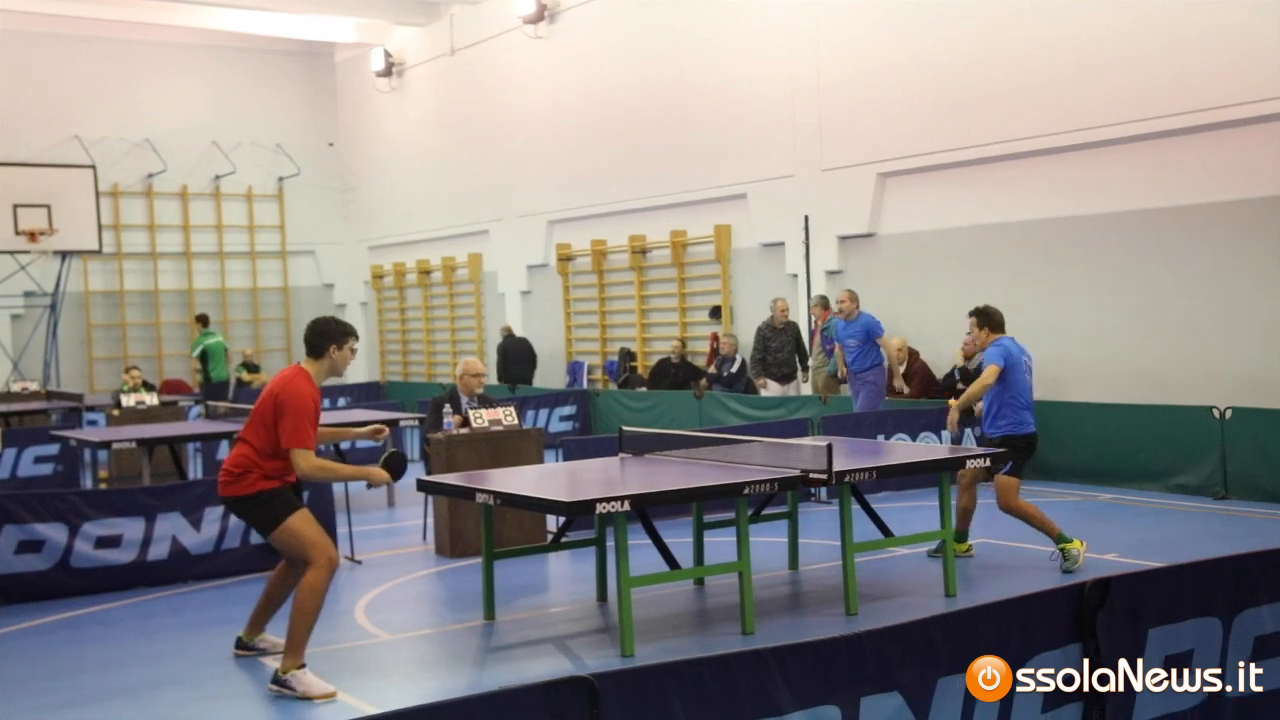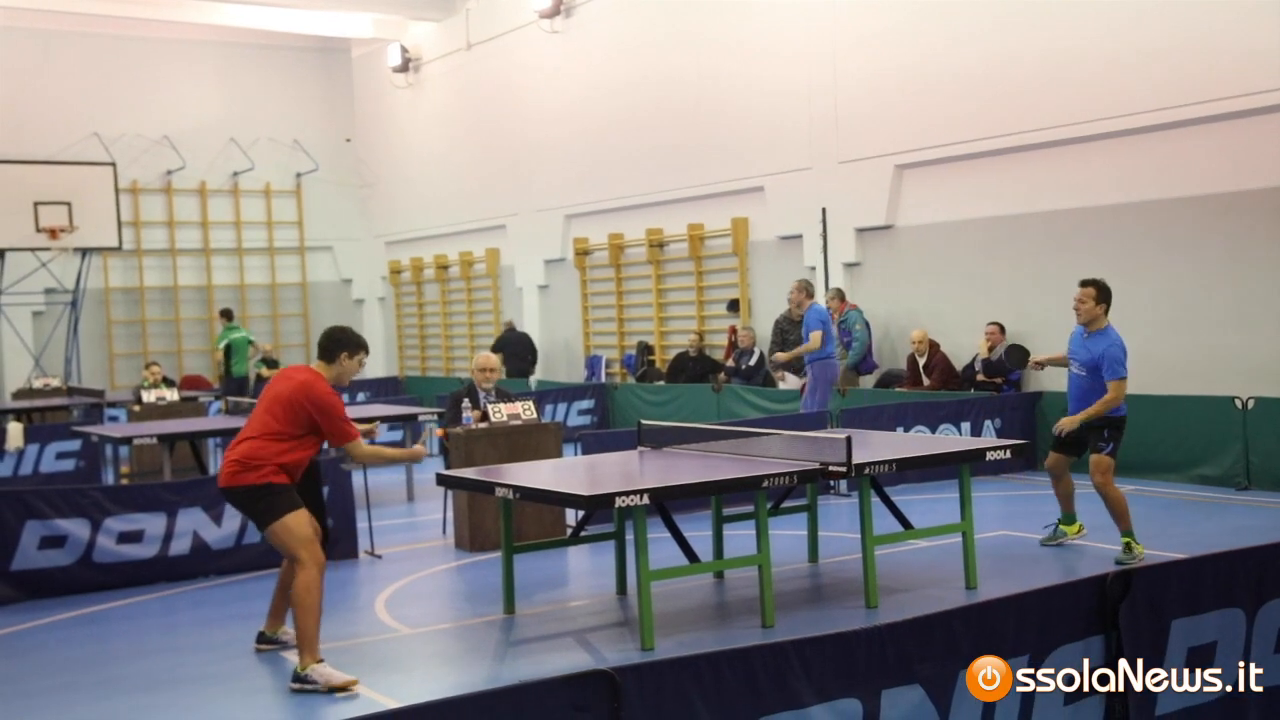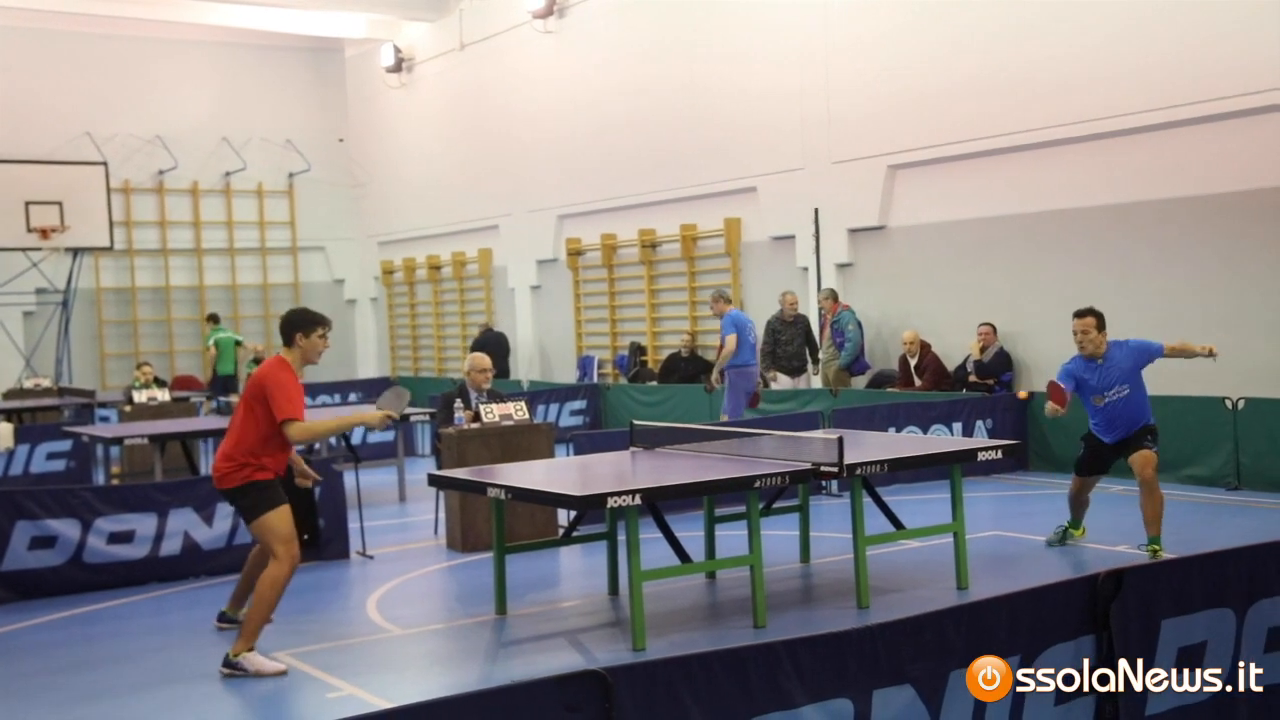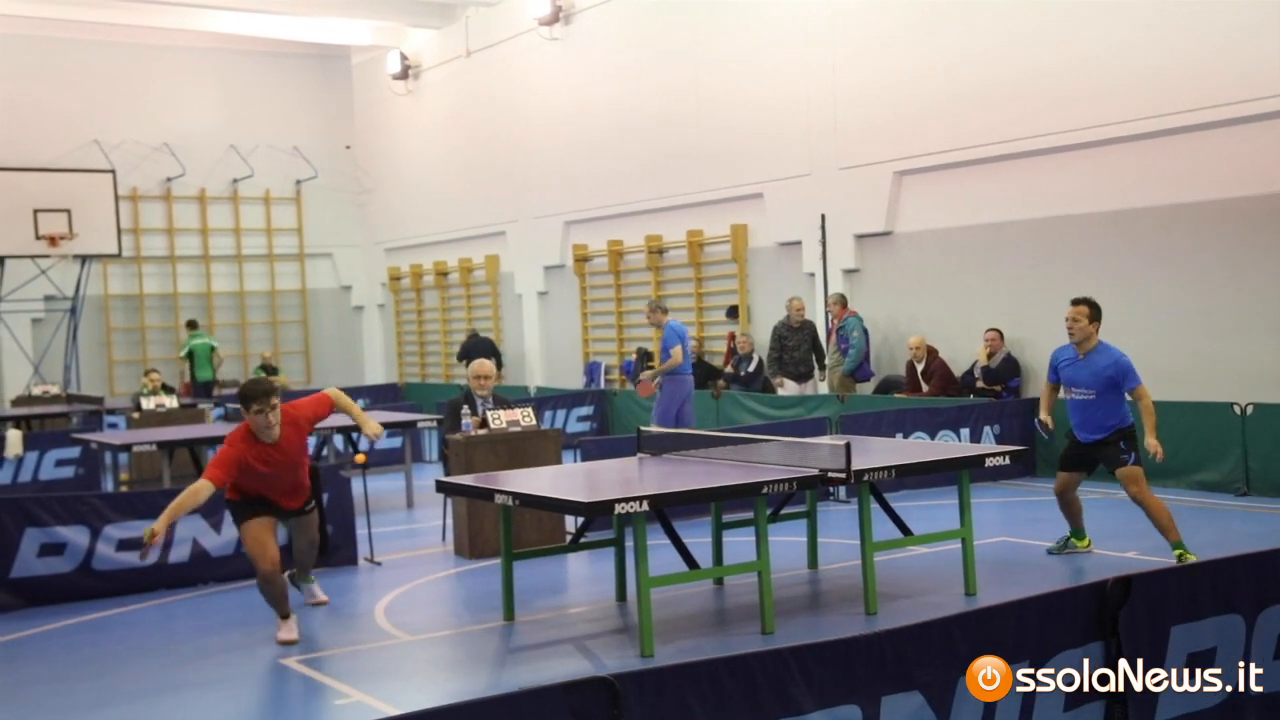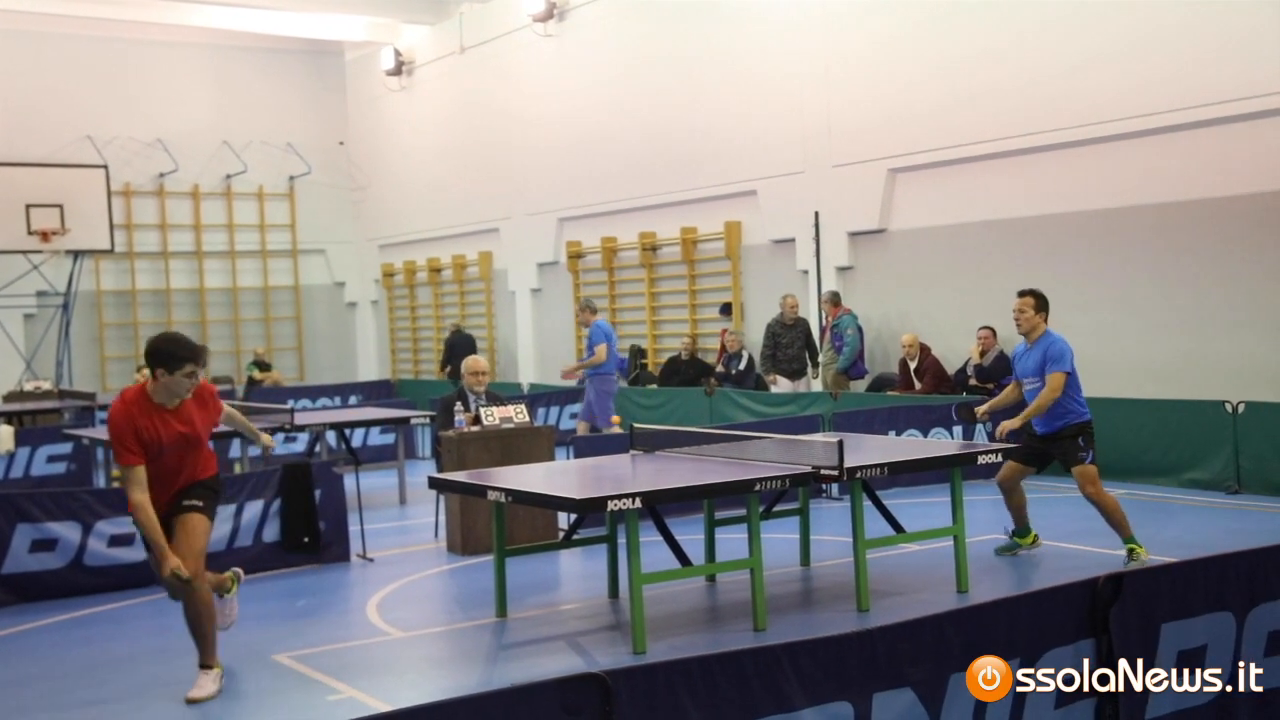
dt=0.5s
person 1, frame 1
left shoulder: (297, 380)
right shoulder: (299, 391)
left elbow: (303, 436)
right elbow: (306, 466)
left wrist: (359, 434)
right wrist: (366, 474)
left hip: (257, 478)
right hip: (253, 484)
left knee: (300, 556)
right knee: (324, 558)
left ankle: (251, 637)
right ankle: (290, 670)
person 1, frame 2
left shoulder: (289, 377)
right shoulder: (320, 394)
right elbow: (359, 453)
left wrist: (354, 430)
right wrist: (408, 455)
left hip: (240, 472)
right hip: (256, 481)
left knee: (310, 536)
right knee: (312, 560)
left ankle: (272, 631)
right ankle: (310, 666)
person 1, frame 3
left shoulder: (277, 371)
right shoulder: (281, 378)
right elbow: (297, 434)
left wrist: (296, 464)
right wrist: (358, 419)
left hip: (251, 469)
right hip: (248, 475)
left knee: (274, 538)
right knee: (286, 556)
left ankle: (233, 612)
right ankle: (240, 654)
person 1, frame 4
left shoulder: (299, 414)
right shoulder: (235, 449)
left elbow: (334, 395)
right elbow: (200, 490)
left wrist: (365, 421)
right wrist: (163, 522)
left hip: (298, 492)
right hip: (252, 501)
left knee: (308, 548)
right knee: (269, 566)
left ankle: (301, 579)
right ankle: (285, 616)
person 1, frame 5
left shoulder: (202, 393)
right shoulder: (125, 415)
left elbow: (224, 414)
right elbow: (137, 493)
left wrist: (256, 435)
right wrist: (164, 554)
left hip: (198, 484)
right hip: (152, 499)
left knee: (188, 575)
right knee: (178, 584)
left ankle: (210, 666)
right ankle: (226, 582)
person 2, frame 1
left shoulder: (997, 350)
right shoulder: (1016, 349)
left elbow: (987, 381)
left wrist: (957, 408)
right wrist: (987, 408)
left hip: (1012, 438)
right hip: (1000, 437)
left knee: (1008, 502)
right knee: (966, 479)
left ankle: (1068, 543)
right ankle: (960, 542)
person 2, frame 2
left shoulder: (1111, 346)
right shoulder: (1080, 333)
left elbow: (1117, 395)
left wrist: (1079, 419)
right wrist: (1047, 360)
left hip: (1103, 422)
right hip: (1076, 417)
left knee: (1100, 481)
right knee: (1055, 467)
left ankle: (1130, 541)
right ankle: (1069, 524)
person 2, frame 3
left shoulder: (1132, 350)
right shoulder: (1071, 369)
left elbow: (1173, 350)
right elbow: (1058, 402)
left wrist: (1198, 350)
right wrist: (1053, 408)
left hip: (1140, 431)
right hip: (1100, 437)
left knee: (1146, 476)
right knee: (1077, 489)
left ankle: (1155, 547)
right ankle: (1074, 527)
person 2, frame 4
left shoulder: (1115, 360)
right shoulder: (1059, 356)
left elbow: (1142, 399)
right elbow: (1050, 388)
left wrist: (1150, 437)
right wrist: (1045, 411)
left hip: (1117, 436)
right hip: (1081, 438)
left knee: (1138, 493)
right knee: (1063, 490)
left ankle: (1182, 552)
right ankle: (1078, 537)
person 2, frame 5
left shoulder: (1056, 346)
right shoulder: (1019, 352)
left elbow: (1053, 390)
right elbow: (1017, 389)
left wrist: (1018, 420)
right wrist: (988, 407)
left hip: (1072, 429)
right hip: (1039, 431)
left knee: (1092, 490)
right knee: (1006, 479)
left ankle: (1133, 546)
right ankle: (1024, 535)
